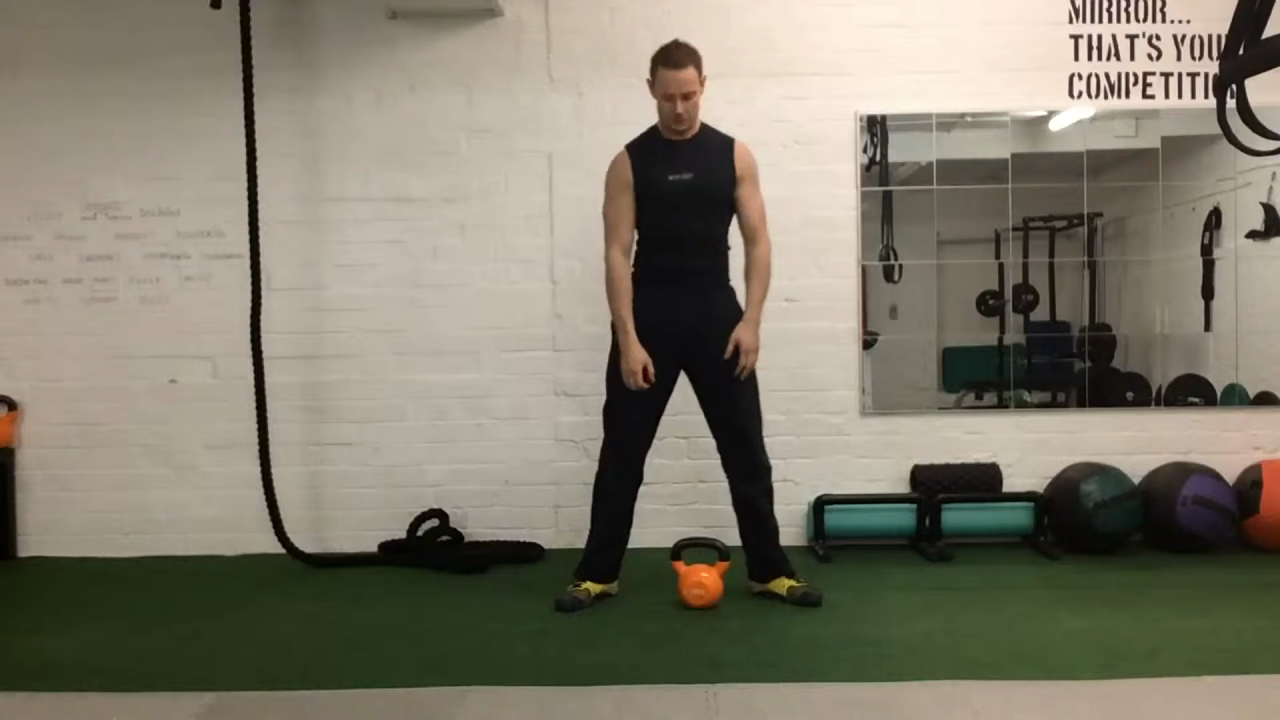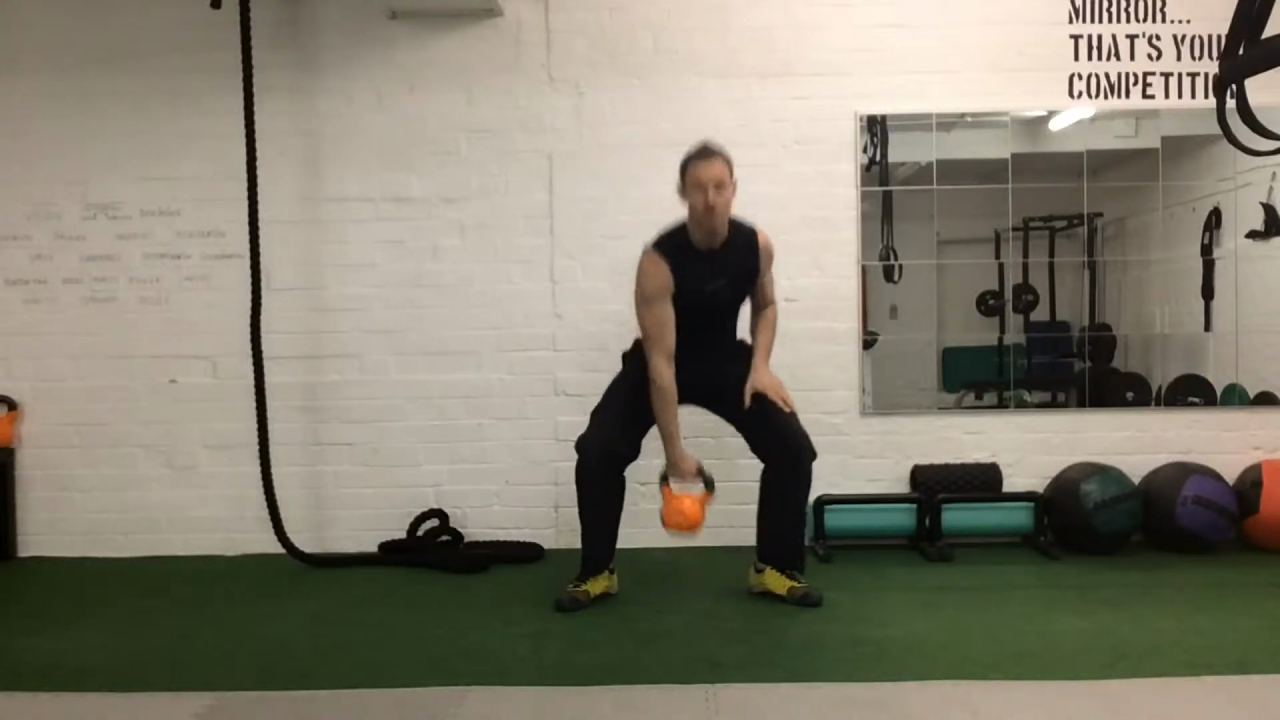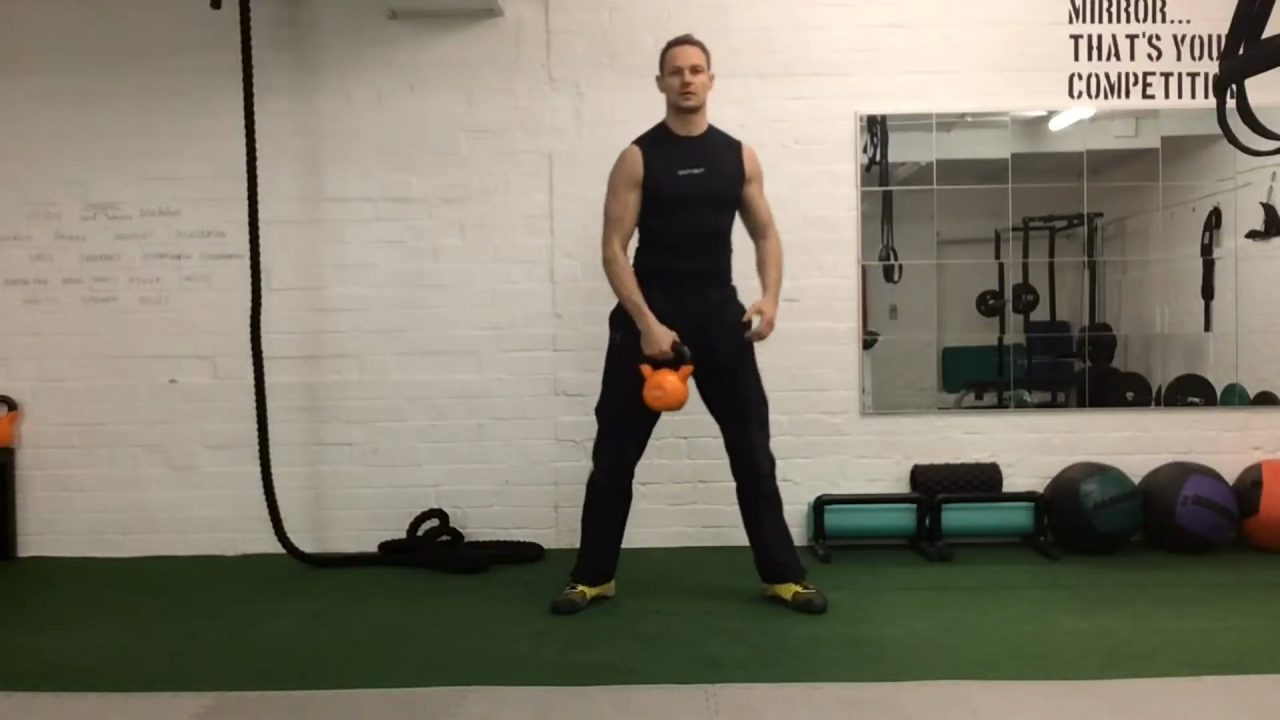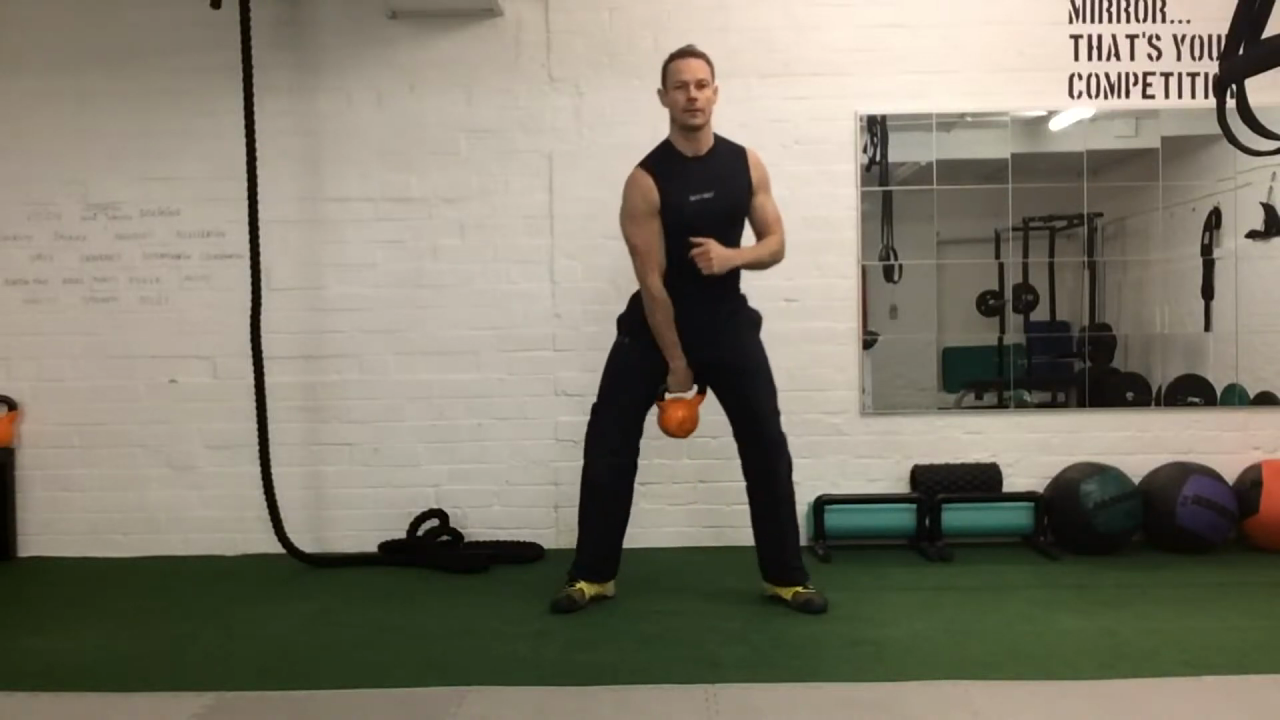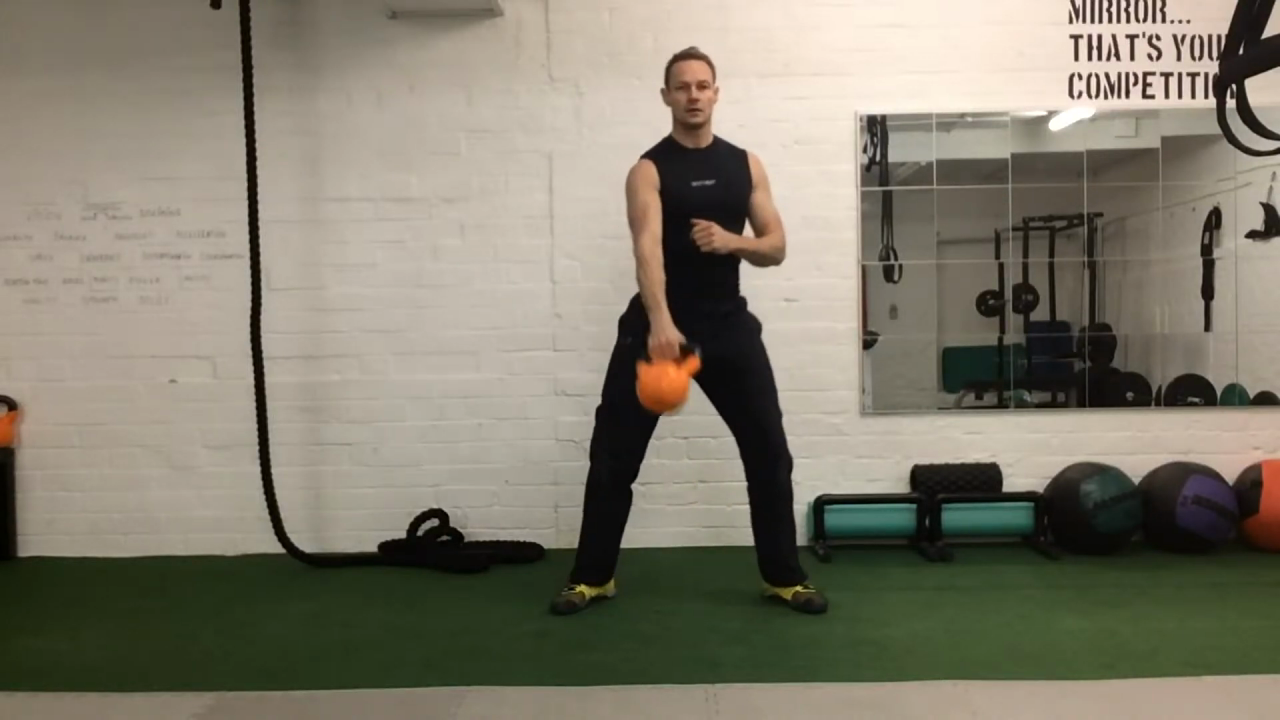
dt=1s
person 1, frame 1
left shoulder: (734, 154)
right shoulder: (629, 162)
left elbow: (757, 242)
right elbow: (617, 254)
left wrist: (751, 321)
right wrist: (627, 339)
left hip: (717, 317)
right hip: (650, 320)
left knee: (745, 450)
right knee: (623, 453)
left ankle: (769, 571)
right ankle: (598, 574)
person 1, frame 2
left shoulder: (757, 245)
right shoulder: (659, 262)
left elbow: (765, 304)
right elbow: (660, 363)
left wrist: (760, 366)
right wrist: (675, 451)
left hip: (727, 361)
right hip: (661, 361)
left knee: (793, 449)
right knee: (597, 452)
left ankle: (774, 568)
right ankle: (597, 572)
person 1, frame 3
left shoulder: (739, 155)
right shoulder: (637, 158)
left elbow: (765, 232)
right elbow: (614, 248)
left wrist: (770, 296)
right wrist: (646, 323)
left hip: (720, 316)
right hip: (648, 317)
left knee: (753, 452)
right knee: (614, 454)
left ankle: (782, 575)
right ankle: (593, 576)
person 1, frame 4
left shoulder: (746, 164)
right shoulder: (645, 181)
left elbow: (775, 243)
right elbow: (652, 282)
left wrist: (734, 256)
right wrist: (676, 363)
left hip: (727, 321)
right hip: (655, 323)
left knee: (768, 449)
right knee: (607, 447)
left ankle: (785, 576)
right ankle: (594, 574)
person 1, frame 5
left shoulder: (745, 164)
right shoulder: (648, 170)
left elbow: (776, 247)
right elbow: (647, 245)
left wrist: (734, 241)
right wrist: (660, 323)
left hip: (727, 323)
right hip: (658, 327)
left knee: (769, 451)
right knee: (612, 455)
left ankle: (784, 577)
right ankle: (592, 577)
